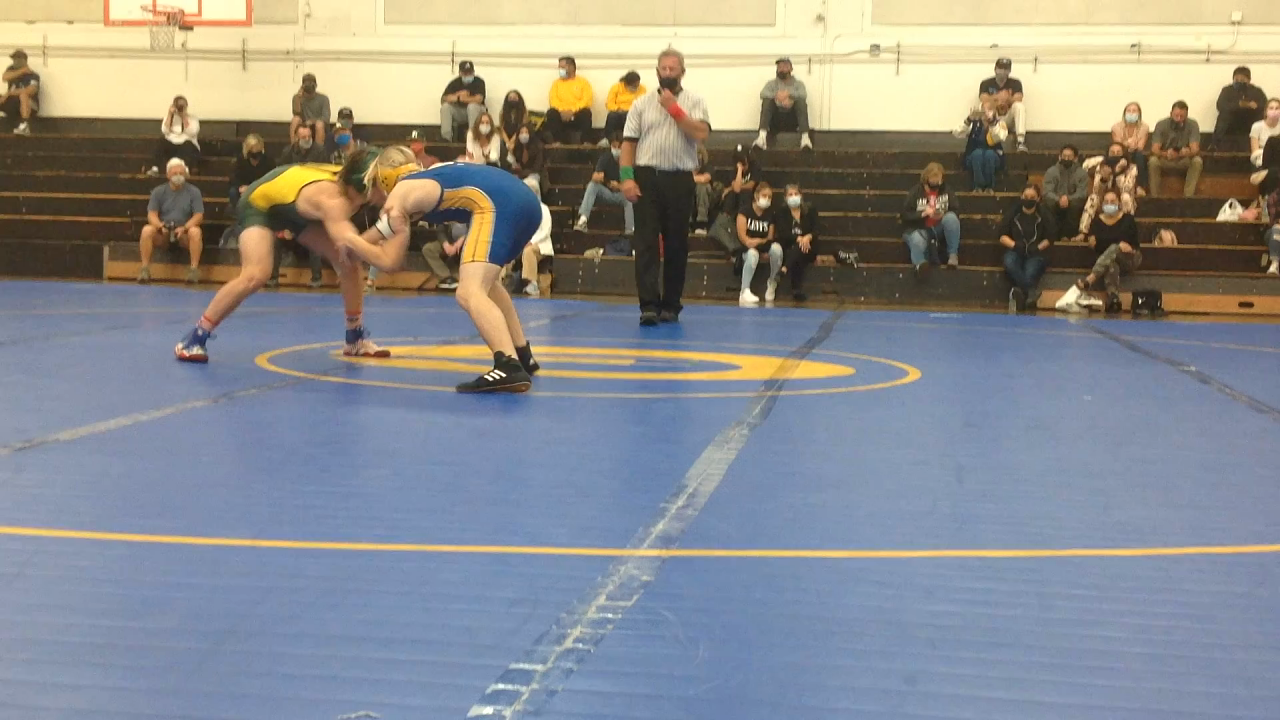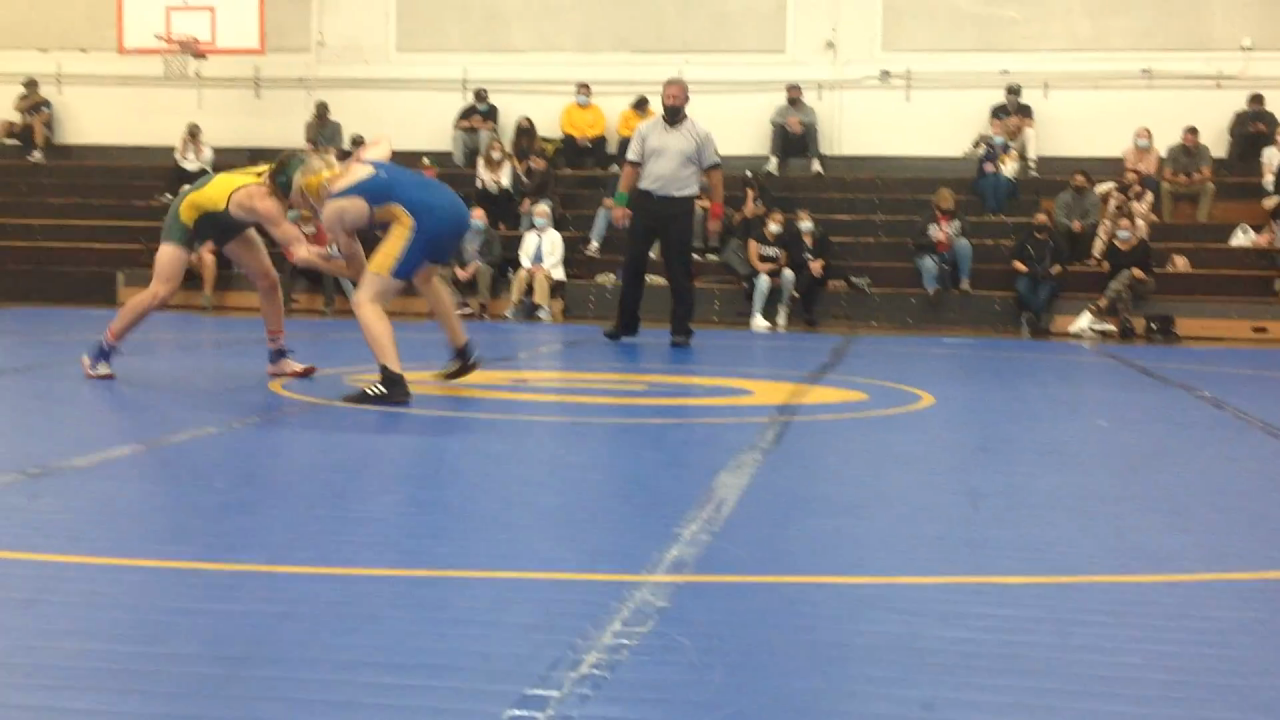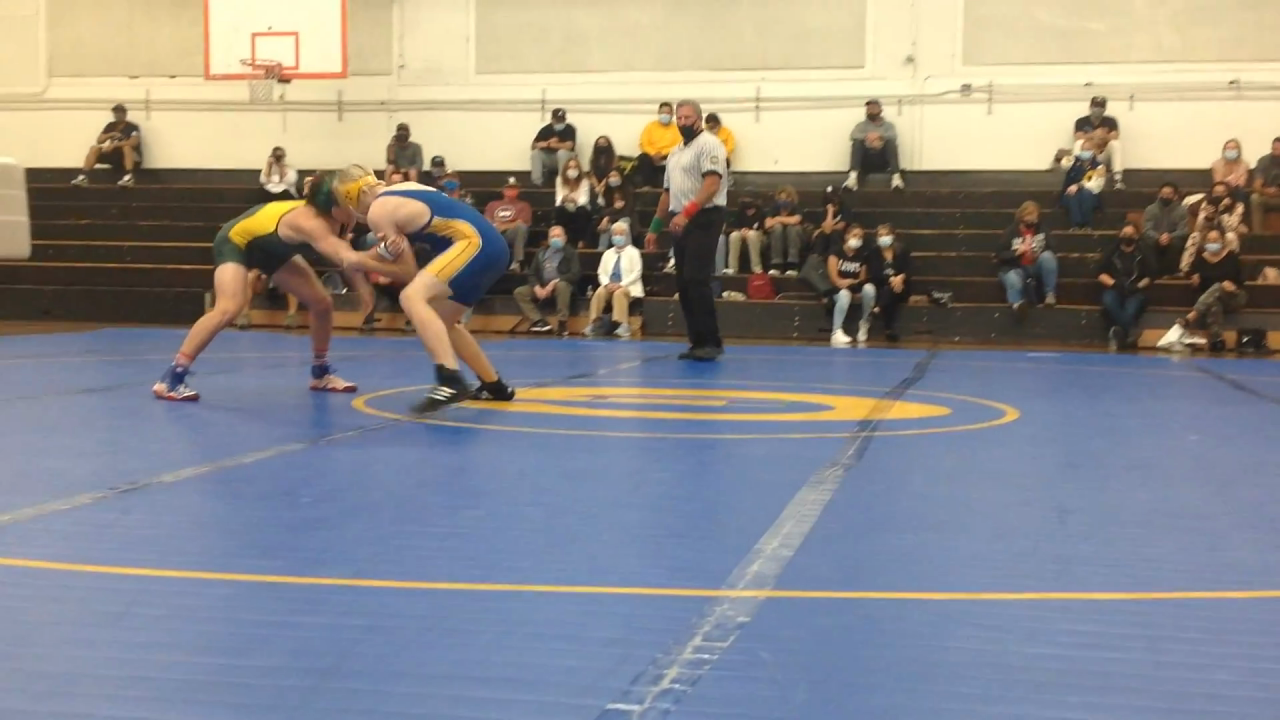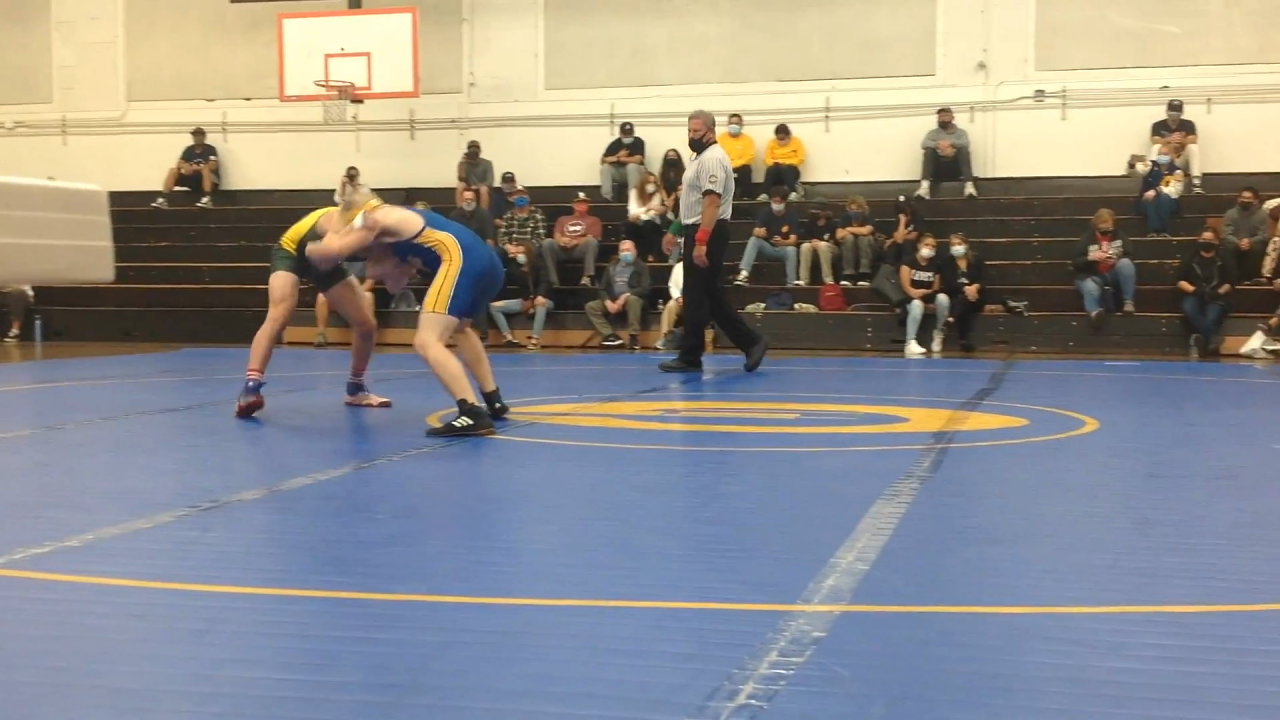
dt=0.7s
person 1, frame 1
left shoulder: (693, 102)
right shoulder: (641, 103)
left elbow: (701, 134)
right elbow: (628, 143)
left wrist: (673, 107)
right wrist: (626, 178)
left hip: (680, 181)
right hip: (646, 179)
left knee: (676, 245)
right knee: (646, 242)
left ankle: (670, 305)
right ankle: (649, 306)
person 1, frame 2
left shoulder: (699, 134)
right shoulder: (646, 129)
left elbow: (714, 174)
right elbow: (631, 167)
left wrist: (716, 214)
right wrist: (620, 203)
left hip: (679, 207)
right hip: (645, 203)
left knee: (680, 271)
right knee: (633, 263)
left ankle: (681, 330)
right ankle: (626, 322)
person 1, frame 3
left shoulder: (709, 144)
right shoulder: (675, 153)
left elbow: (712, 184)
right elbow: (668, 193)
left wrist: (686, 214)
right wrist: (654, 227)
left hip: (704, 219)
right hip: (683, 222)
left knee: (696, 280)
right knee: (686, 283)
left ankle: (709, 341)
right ankle: (701, 343)
person 1, frame 4
left shoulder: (712, 158)
right shoulder: (700, 158)
left elbow: (711, 203)
left wrist: (700, 242)
left hip: (707, 235)
right hip: (699, 233)
left knee: (696, 297)
right knee: (710, 296)
left ankle: (690, 357)
right ankle: (751, 342)
person 2, frame 1
left shoulder: (400, 194)
right shoulder: (436, 172)
left elbow: (389, 261)
left wrist: (352, 242)
left hip: (495, 204)
right hip: (528, 202)
left knee: (469, 294)
right knee: (485, 279)
left ankle: (510, 368)
right ankle: (522, 356)
person 2, frame 2
left shoulder: (332, 211)
right shoulder: (364, 163)
left elbow: (357, 270)
right elbow: (382, 144)
left wrist: (314, 260)
left hip: (421, 218)
right hip: (454, 207)
left knee: (366, 301)
right knee: (425, 277)
left ankle: (394, 382)
right ankle: (463, 353)
person 2, frame 3
left shoulder: (377, 211)
right shoulder: (402, 188)
left elbow: (409, 269)
left hip: (476, 242)
right hip: (492, 246)
left knee: (413, 298)
right knee: (443, 321)
left ankle: (451, 380)
right ankle: (495, 386)
person 2, frame 4
left shoulder: (379, 219)
right shoulder: (400, 223)
left elbow: (327, 251)
right elbow: (396, 283)
left hip: (461, 260)
right hip: (490, 263)
left knee: (426, 343)
right knee: (460, 329)
left ankle: (473, 413)
right ankle: (493, 401)
person 3, frame 1
left shoulder: (348, 183)
right shoulder: (331, 197)
left hip: (288, 206)
right hip: (260, 202)
left knee: (349, 265)
right knee: (256, 276)
left ankle: (356, 339)
right ankle: (195, 339)
person 3, frame 2
left shoulder: (277, 176)
right shoulder: (262, 200)
right elbow: (300, 252)
left hip: (224, 218)
right hip: (189, 214)
left knee: (269, 280)
right knee: (162, 292)
left ankle: (278, 358)
right ankle: (101, 353)
person 3, frame 3
left shoulder: (336, 215)
right shoulder: (310, 220)
left elbow: (348, 258)
right elbow: (348, 259)
left wrist: (360, 283)
right wrist: (389, 267)
left hip: (272, 247)
right hip: (236, 241)
left knee: (321, 303)
right knee: (228, 309)
left ankle: (320, 373)
right ankle: (172, 378)
person 3, frame 4
right shoulder: (339, 220)
left hip: (326, 263)
right hip: (291, 251)
left knee: (366, 324)
right knee: (278, 316)
left ankle: (356, 390)
right ankle: (251, 389)
